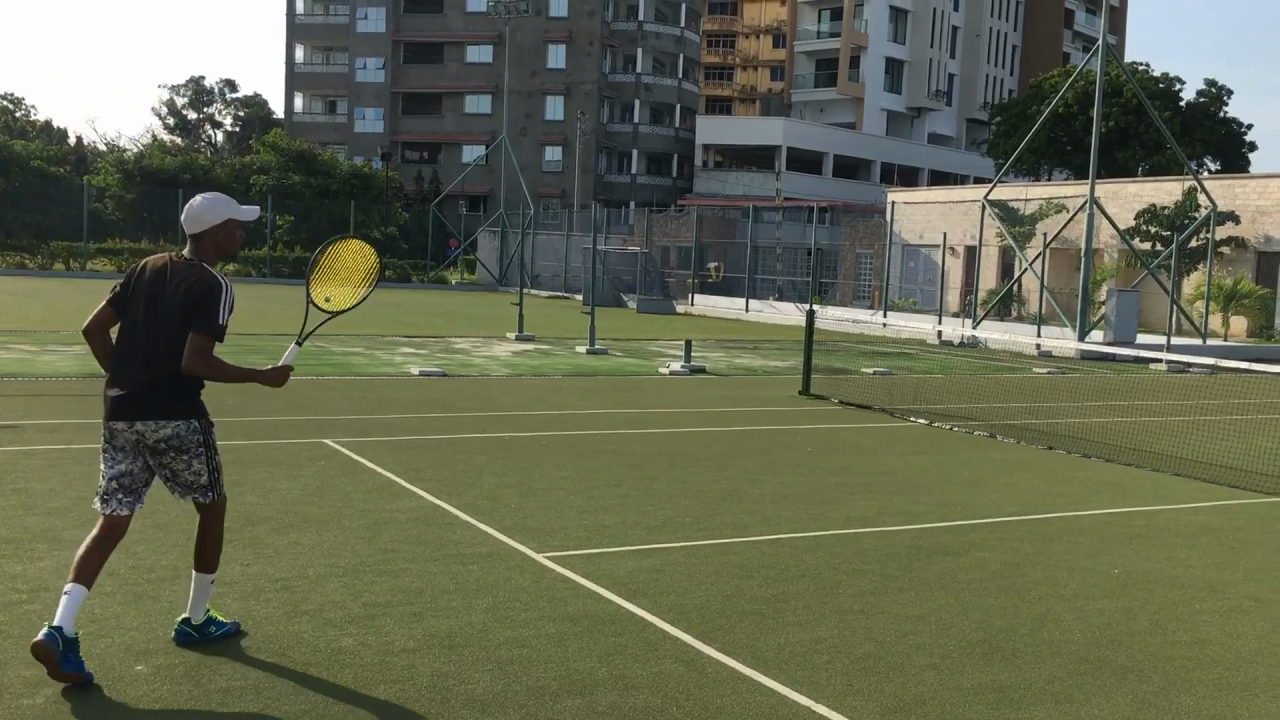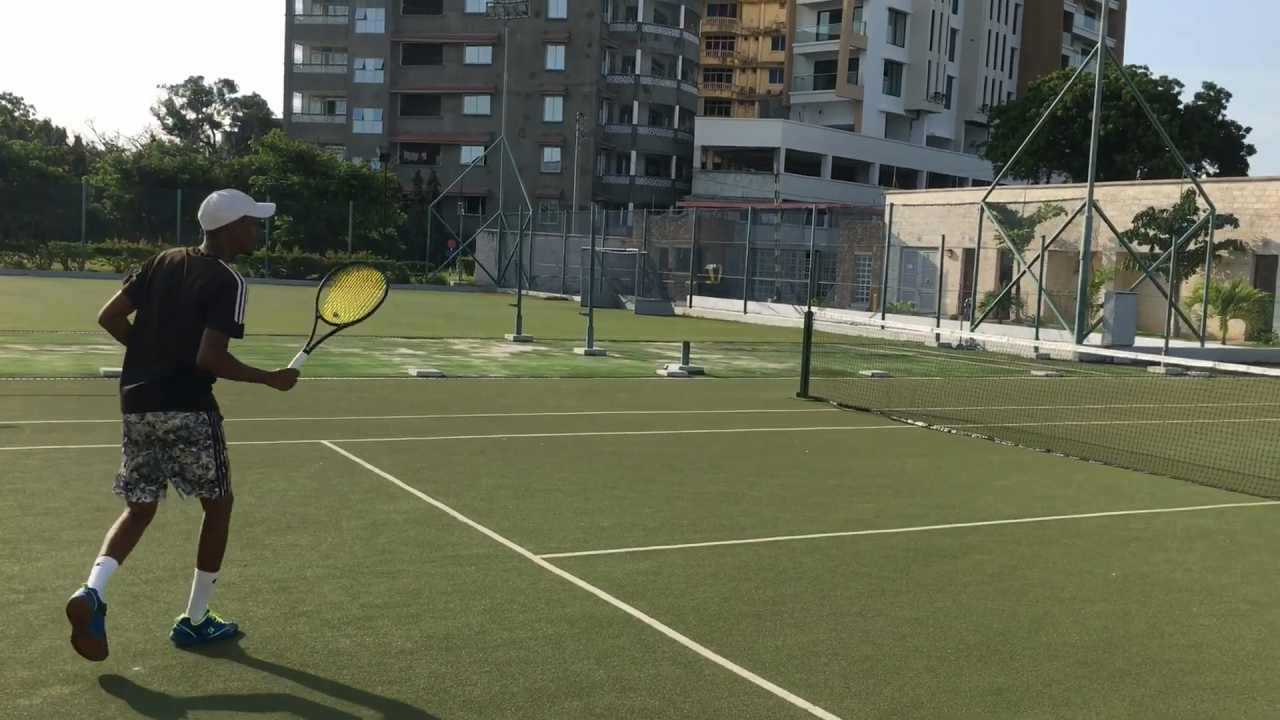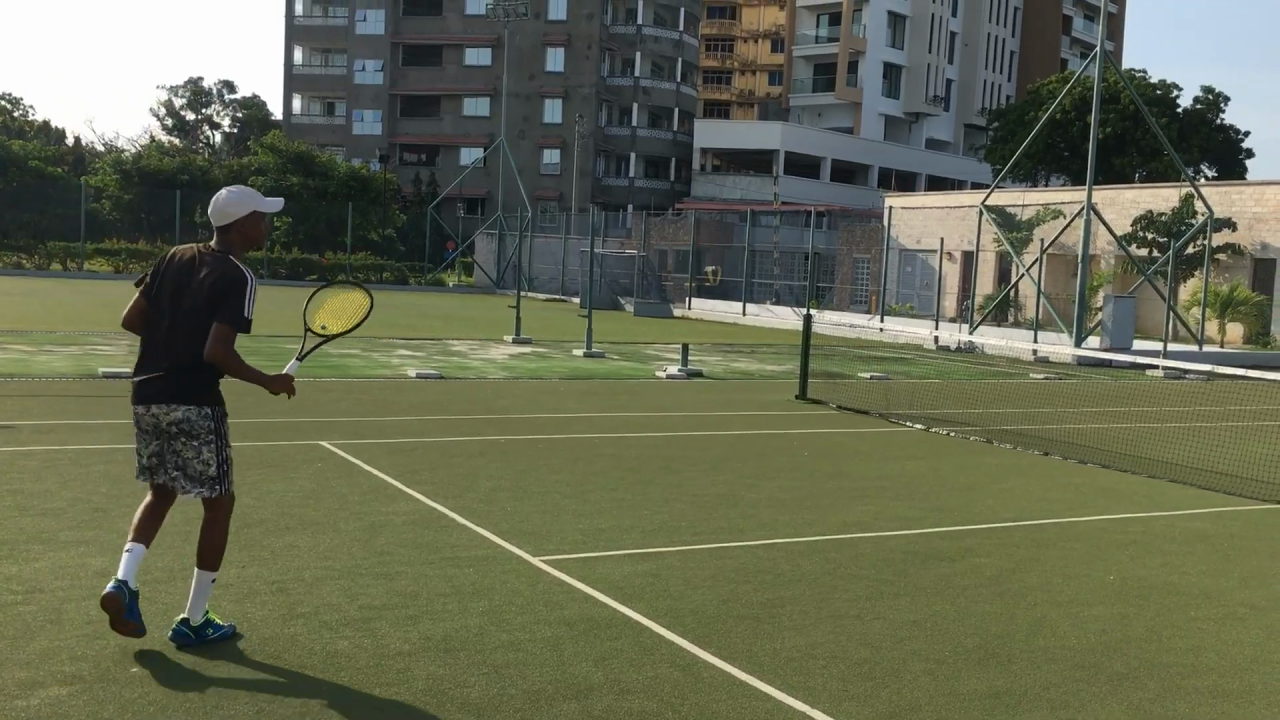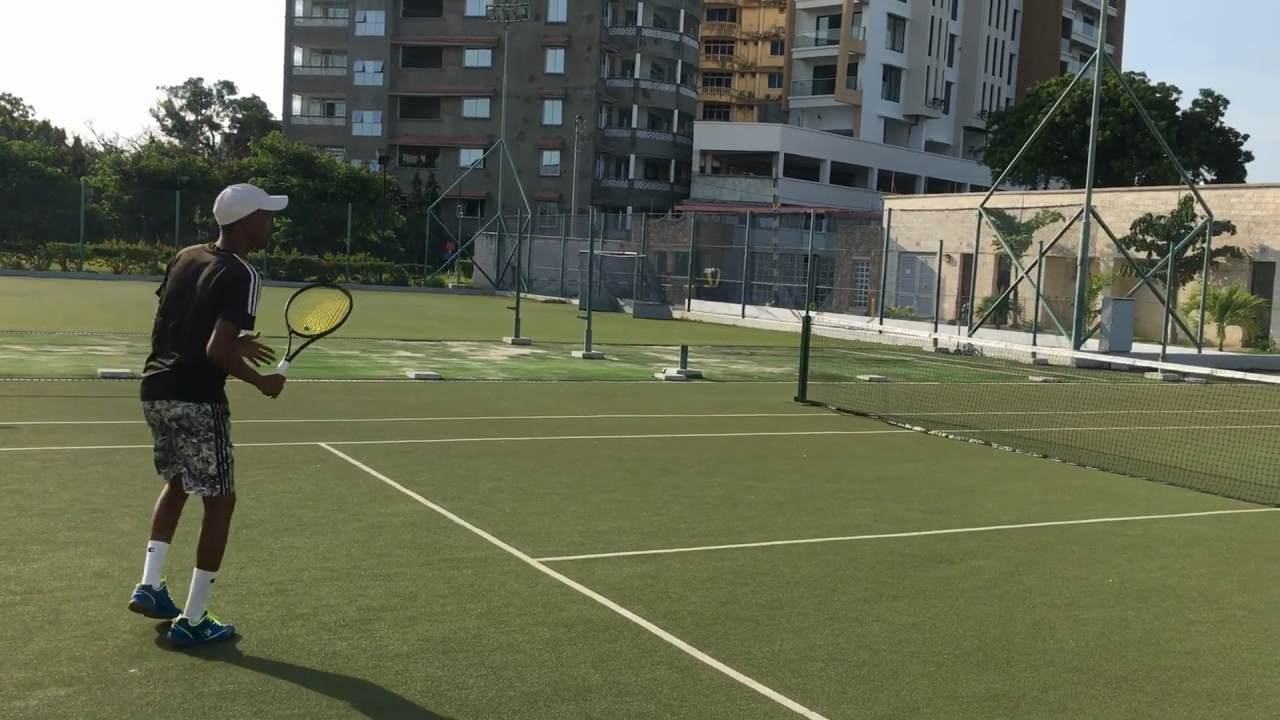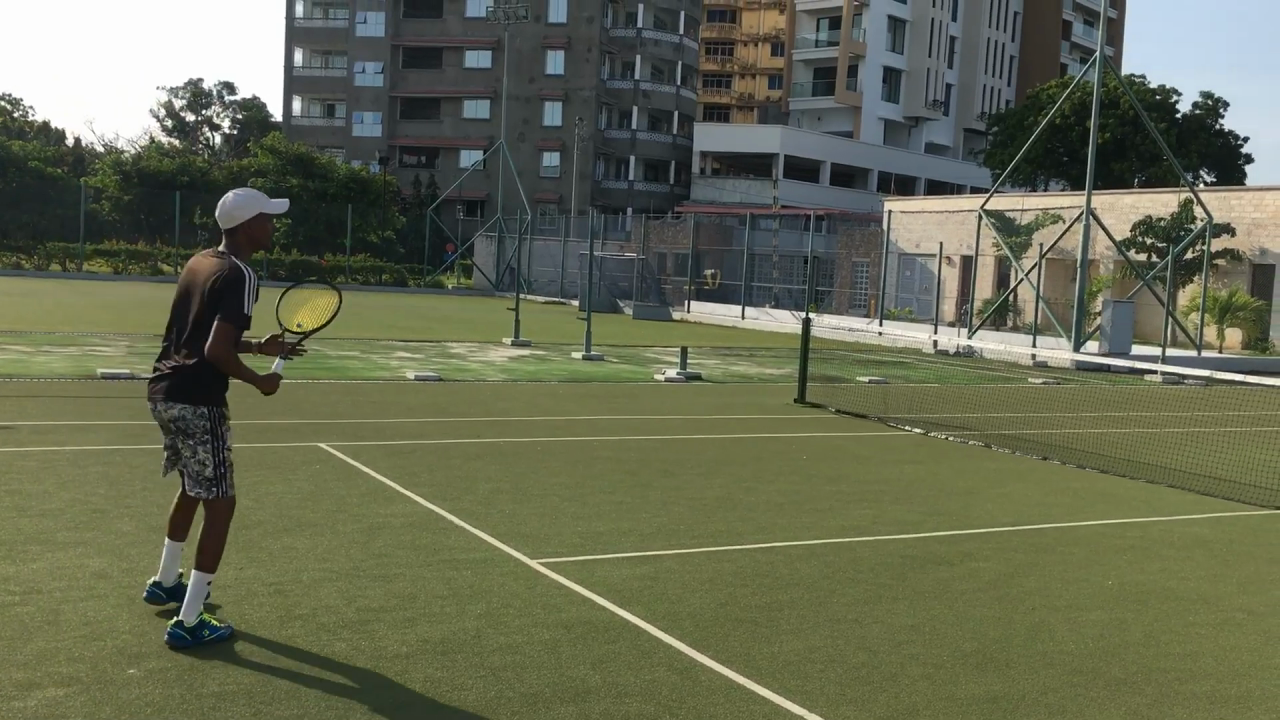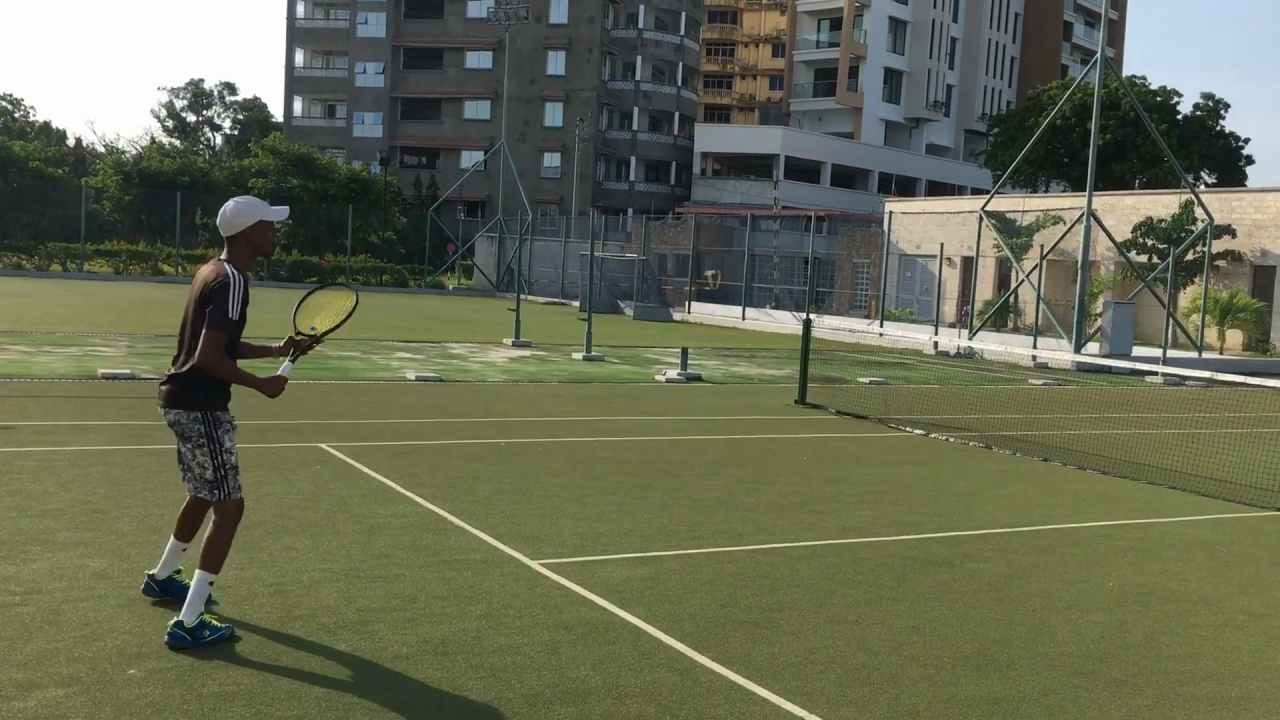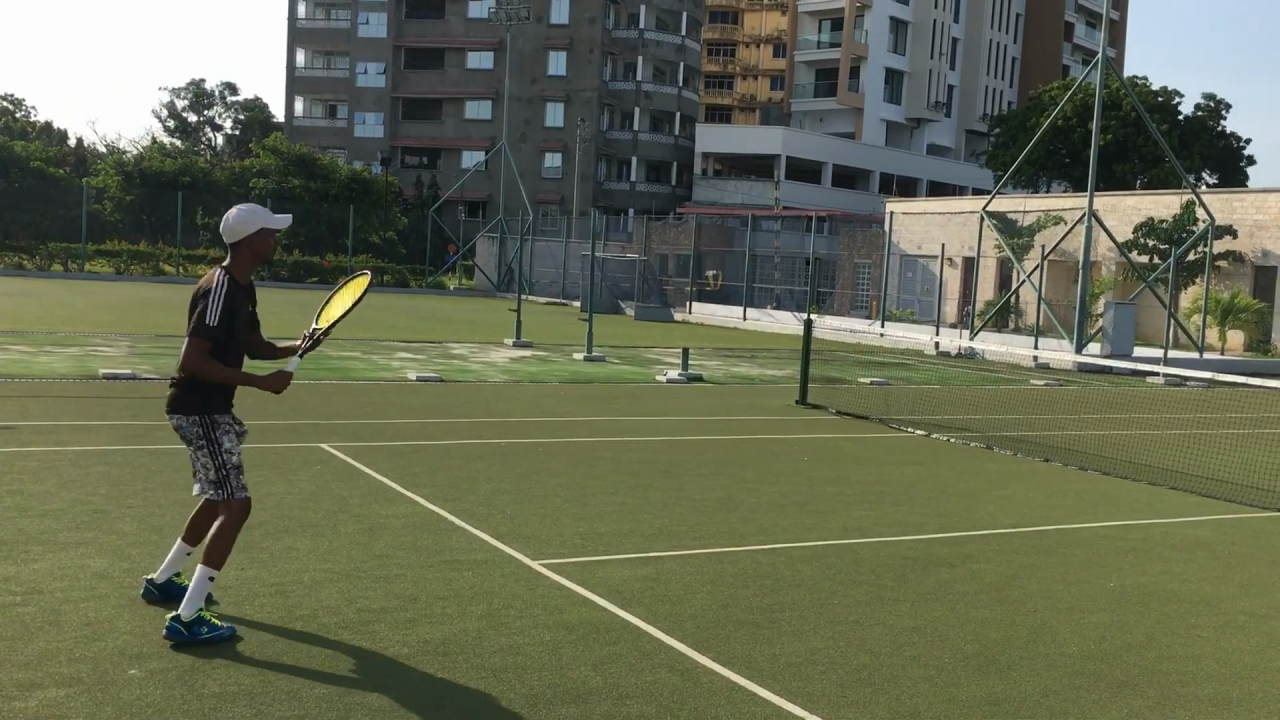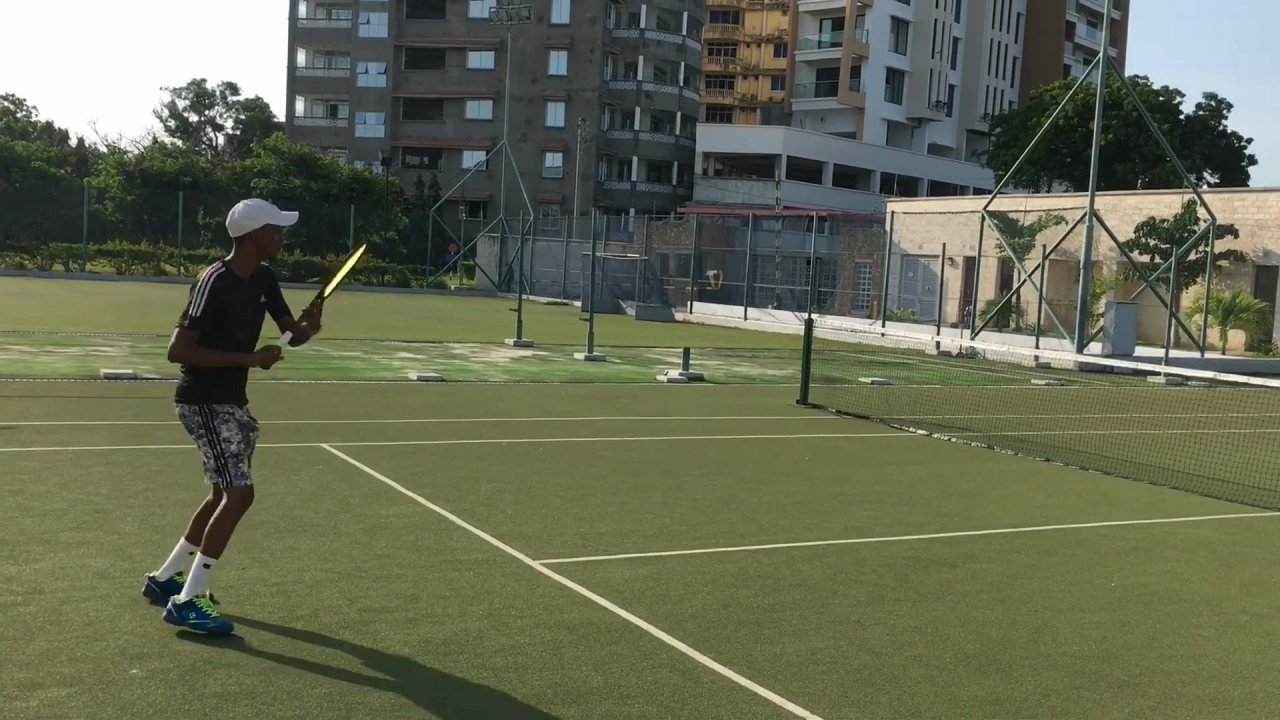
dt=0.1s
person 1, frame 1
left shoulder: (145, 269)
right shoulder: (214, 286)
left elbow: (94, 330)
right elbow: (194, 362)
right wrist: (260, 376)
left hip: (121, 415)
right hip: (176, 417)
left knee: (111, 523)
right knee: (212, 506)
left ankle: (60, 630)
right ankle: (197, 619)
person 1, frame 2
left shoulder: (161, 262)
right shoulder: (229, 283)
left elbow: (109, 319)
right elbow: (208, 358)
right wrist: (269, 378)
left hip: (136, 404)
right hip: (186, 409)
left knee: (138, 510)
right knee: (218, 504)
left ankle: (92, 593)
right ankle: (195, 619)
person 1, frame 3
left shoulder: (174, 259)
right shoulder: (238, 278)
left elbow: (131, 319)
right elbow: (217, 352)
right wrist: (267, 382)
left hip: (147, 396)
right hip: (193, 403)
left knee: (160, 493)
right knee: (219, 503)
left ankle: (124, 583)
right ankle: (194, 621)
person 1, frame 4
left shoulder: (186, 259)
right shoulder: (241, 274)
right elbow: (216, 351)
right wrist: (258, 380)
left hip: (157, 391)
right hip: (196, 399)
left knee: (177, 486)
right knee: (219, 502)
left ankle: (150, 589)
right ankle: (192, 621)
person 1, frame 5
left shoulder: (198, 263)
right shoulder: (240, 276)
right elbow: (216, 349)
left wrist: (259, 346)
right wrist: (257, 380)
left hip: (164, 392)
right hip: (198, 400)
left knee: (193, 487)
right knee: (220, 505)
left ankle: (166, 582)
right ankle: (189, 621)
person 1, frame 6
left shoulder: (216, 273)
right shoulder: (230, 282)
right elbow: (206, 357)
left wrist: (281, 349)
right wrist: (259, 384)
left hip: (193, 405)
right hip: (199, 407)
left knee: (208, 493)
right knee: (229, 508)
left ankle: (163, 575)
right ankle: (188, 621)
person 1, frame 7
left shoulder: (242, 285)
right shoulder: (221, 288)
left elbow: (256, 346)
right elbow: (193, 362)
left wrist: (297, 348)
right wrist: (261, 383)
left hip: (206, 409)
right hip: (201, 411)
left knee: (219, 497)
right knee: (236, 506)
left ankle: (163, 580)
right ankle: (187, 618)
person 1, frame 8
left shoulder: (266, 279)
right shoulder: (214, 282)
left elbow: (297, 337)
right elbow: (178, 352)
left wrist: (308, 324)
right wrist: (246, 358)
left hip: (233, 402)
right hip: (205, 403)
left knee: (225, 495)
right knee: (241, 494)
left ankle: (164, 580)
right ankle: (188, 600)
